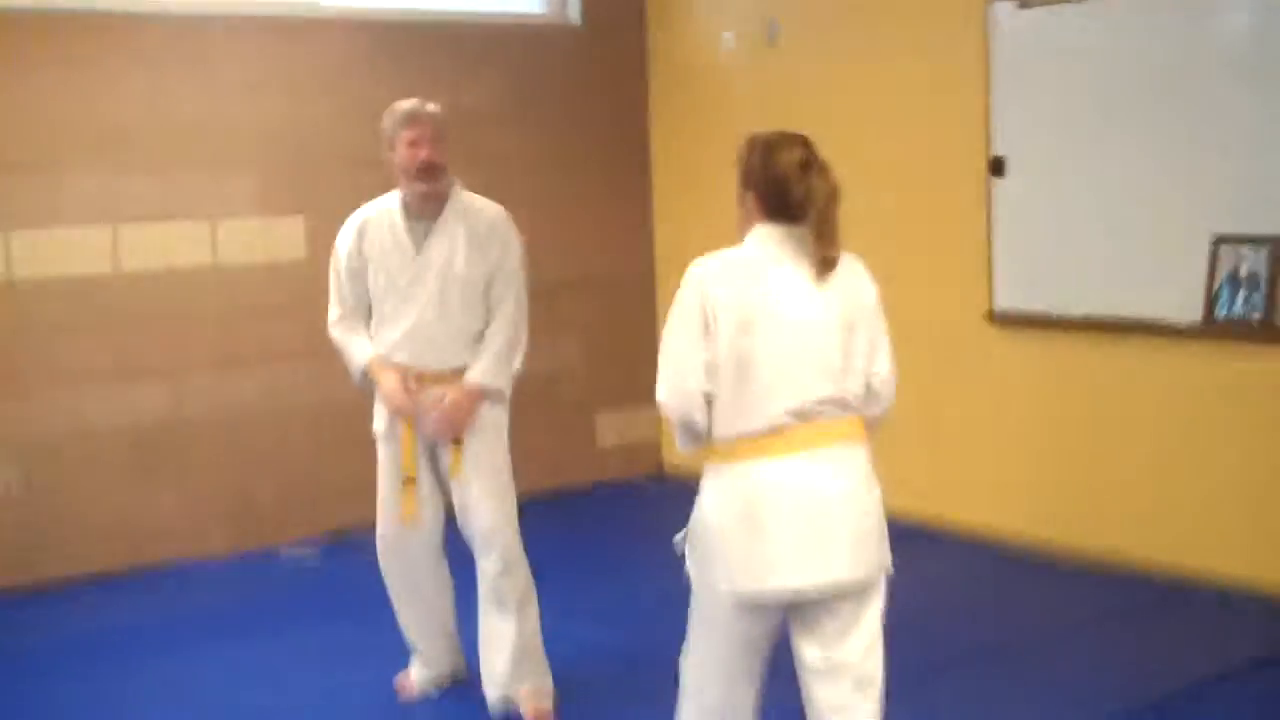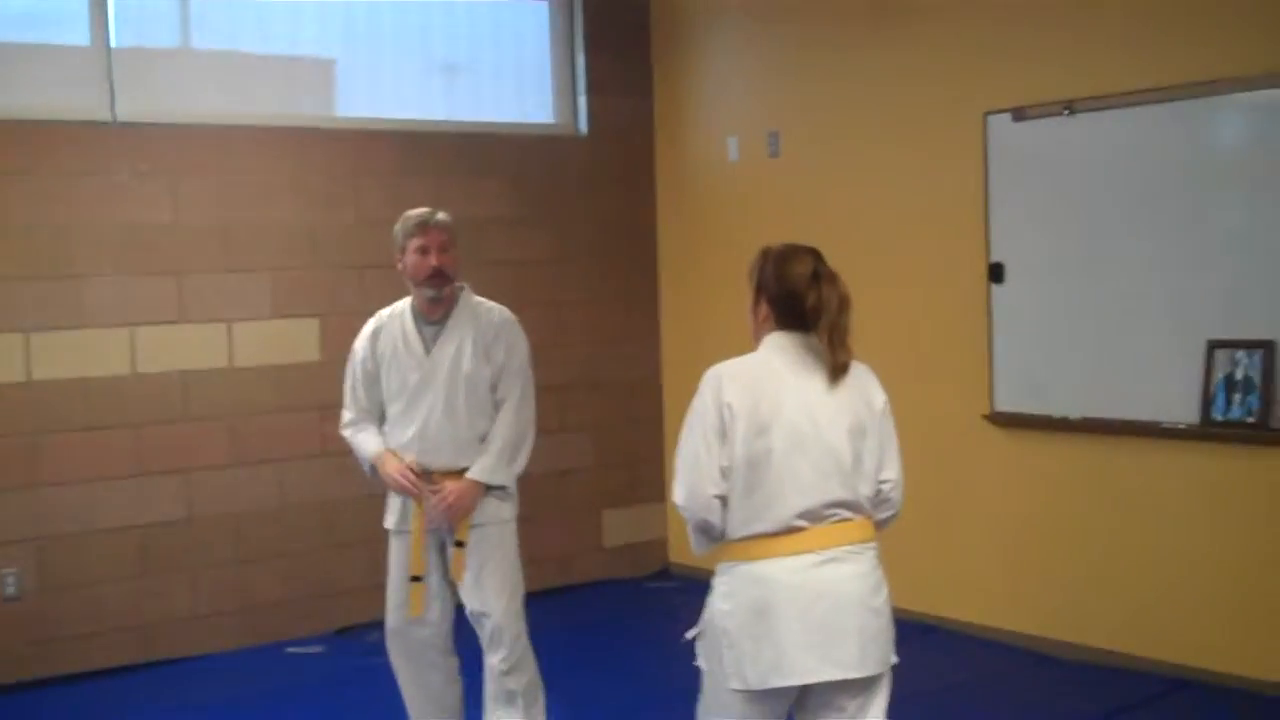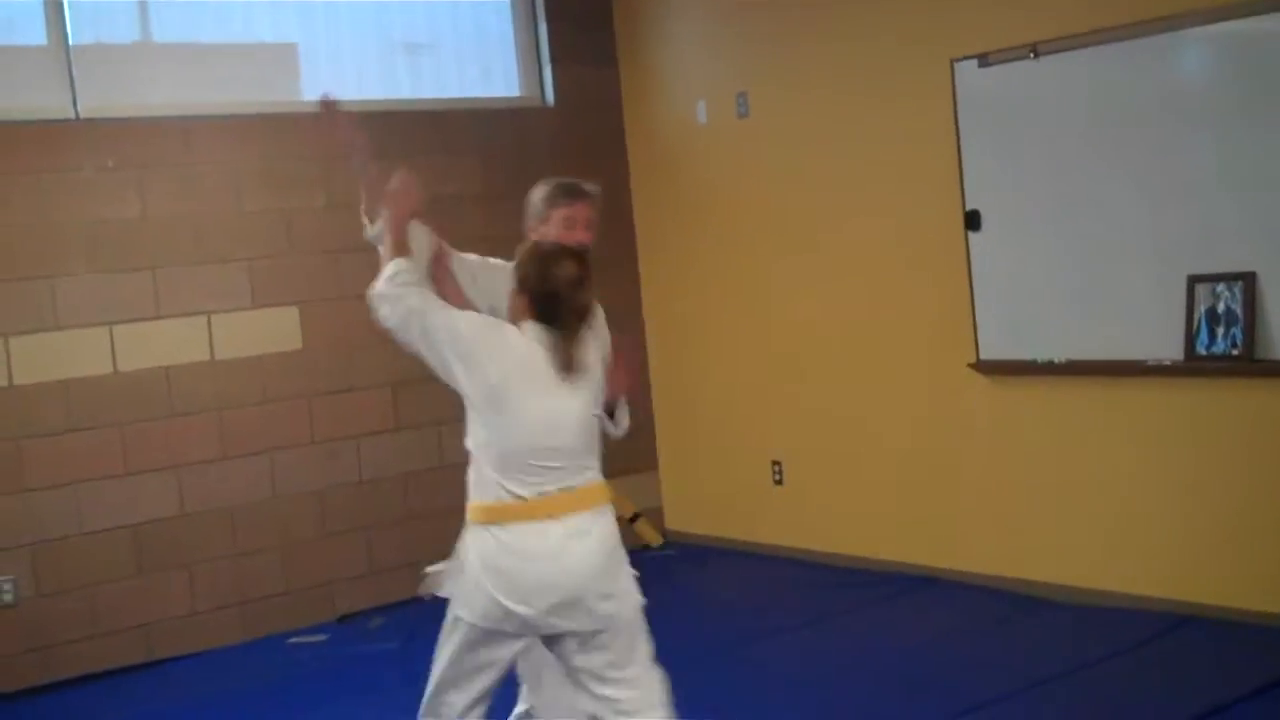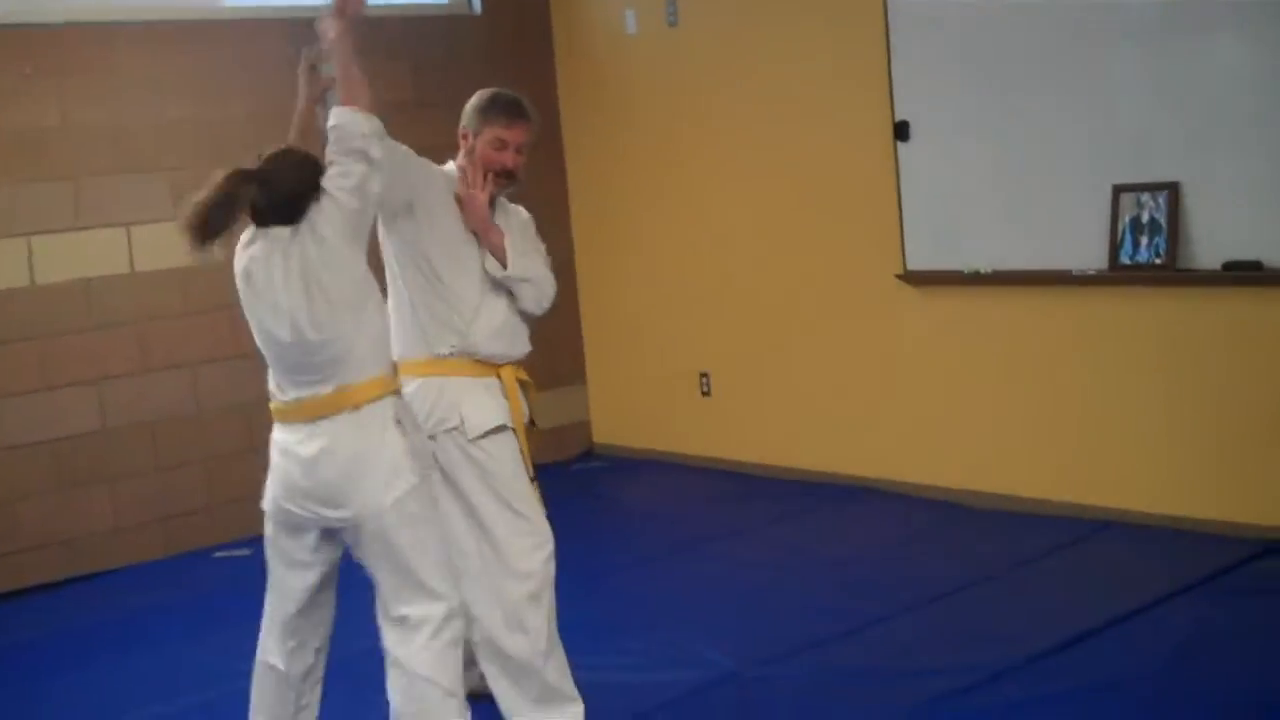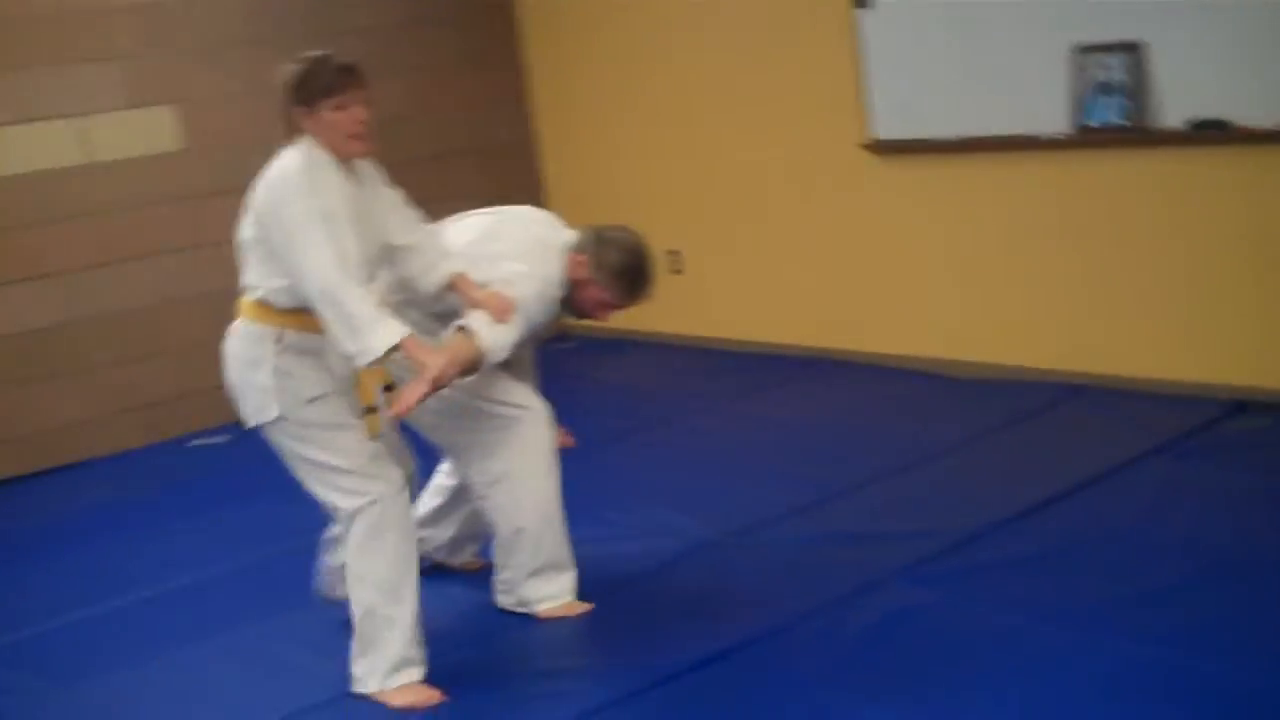
dt=1s
person 1, frame 1
left shoulder: (713, 276)
right shoulder: (852, 276)
left elbow: (683, 400)
right elbow: (878, 391)
left hip: (750, 496)
right hip: (839, 487)
right knee: (845, 672)
person 1, frame 2
left shoulder: (728, 381)
right shoulder: (862, 383)
left elbow: (698, 500)
right elbow: (886, 495)
left hip: (760, 594)
right hip: (849, 585)
person 1, frame 3
left shoulder: (484, 347)
right shoulder: (590, 356)
left elbow: (399, 299)
left wrist: (396, 222)
left hip: (505, 558)
right hip: (587, 547)
person 1, frame 4
left shoulder: (250, 256)
right shoulder: (329, 239)
left elbow: (262, 193)
right elbow: (356, 143)
left wrist: (305, 102)
left hip: (297, 457)
right hip: (366, 448)
left knee: (293, 618)
right knee: (421, 611)
person 1, frame 5
left shoulder: (356, 170)
right shoulder: (297, 181)
left elbow: (406, 240)
right elbow: (332, 283)
left wrist: (470, 291)
right wrist: (415, 349)
left hip: (321, 351)
right hip: (283, 359)
left knee: (357, 486)
right knee: (375, 495)
left ankle: (366, 601)
right ankle: (388, 669)
person 2, frame 1
left shoulder: (488, 222)
right shoulder: (363, 228)
left elbow: (509, 318)
right elbow: (343, 318)
left wrist: (474, 387)
right wrist: (378, 370)
left hip: (469, 400)
right hip: (401, 404)
left knee: (494, 532)
right knee: (402, 538)
right ankle: (436, 657)
person 2, frame 2
left shoulder: (496, 324)
right shoulder: (379, 333)
left elbow: (516, 417)
right elbow: (357, 418)
left wrist: (476, 483)
right wrist: (383, 460)
left hip: (481, 497)
right hip: (411, 499)
left knee: (500, 628)
right knee: (411, 630)
person 2, frame 3
left shoulder: (587, 312)
right shoulder: (494, 284)
left elbow: (608, 424)
right elbow: (407, 241)
left wrist: (613, 397)
right wrist: (365, 163)
person 2, frame 4
left shoulder: (514, 220)
right shoulder: (414, 187)
left elbow: (539, 295)
left wrist: (485, 229)
left hip: (488, 400)
right hip: (448, 402)
left knee: (462, 553)
right knee: (517, 554)
person 2, frame 5
left shoulder: (554, 238)
right shoulder: (530, 278)
left elbow: (512, 337)
right elbow: (489, 328)
left wrist: (522, 398)
right wrist: (432, 380)
left hip: (413, 322)
left knee: (485, 431)
right knee: (521, 426)
left ankle: (435, 542)
right ankle: (531, 587)
